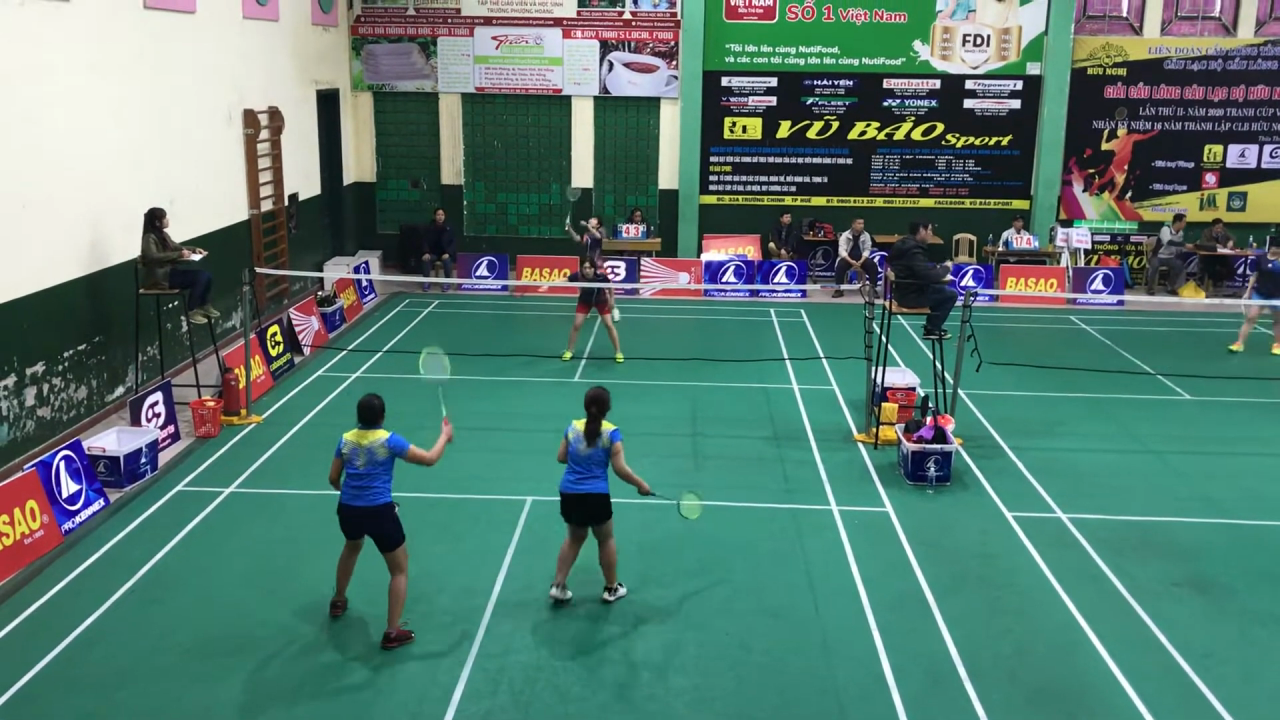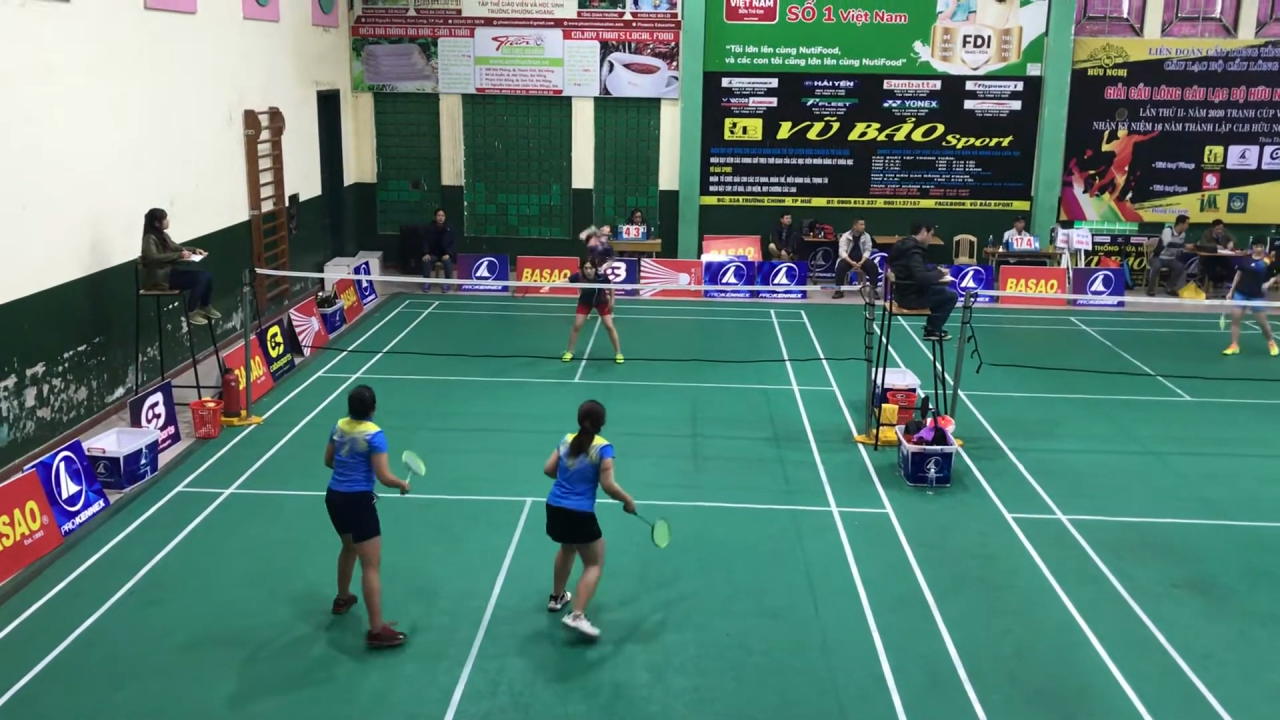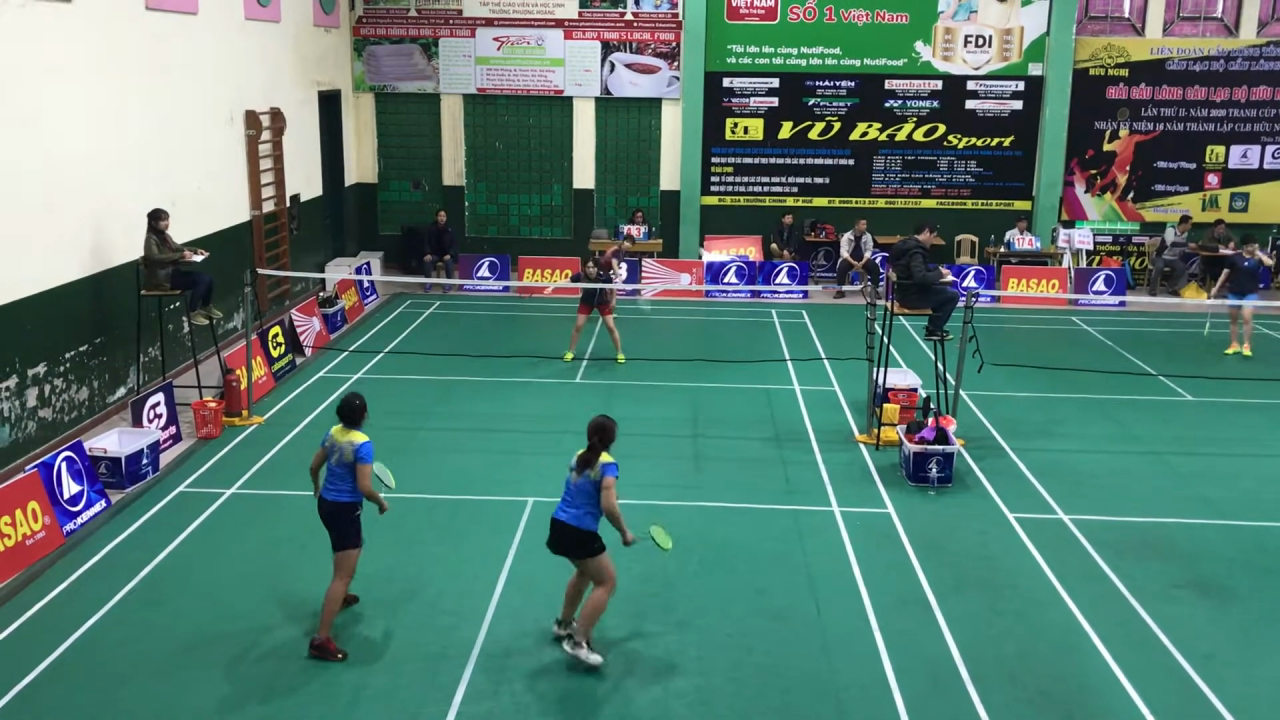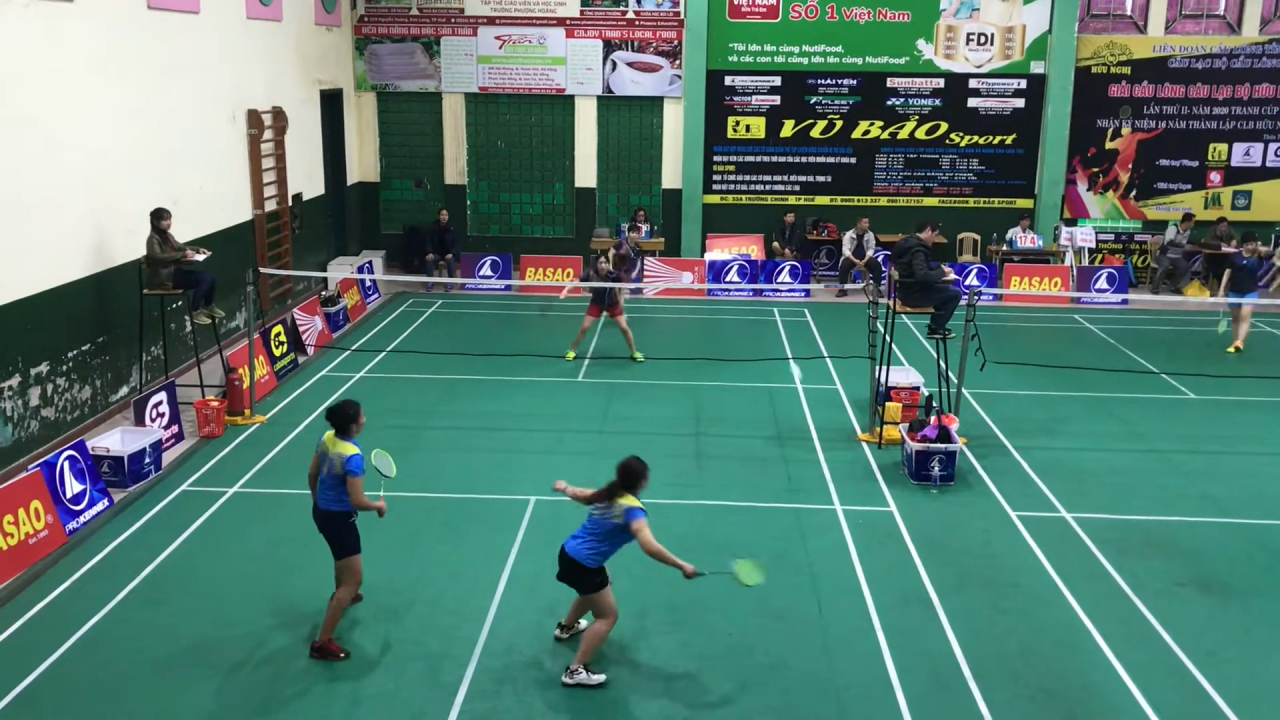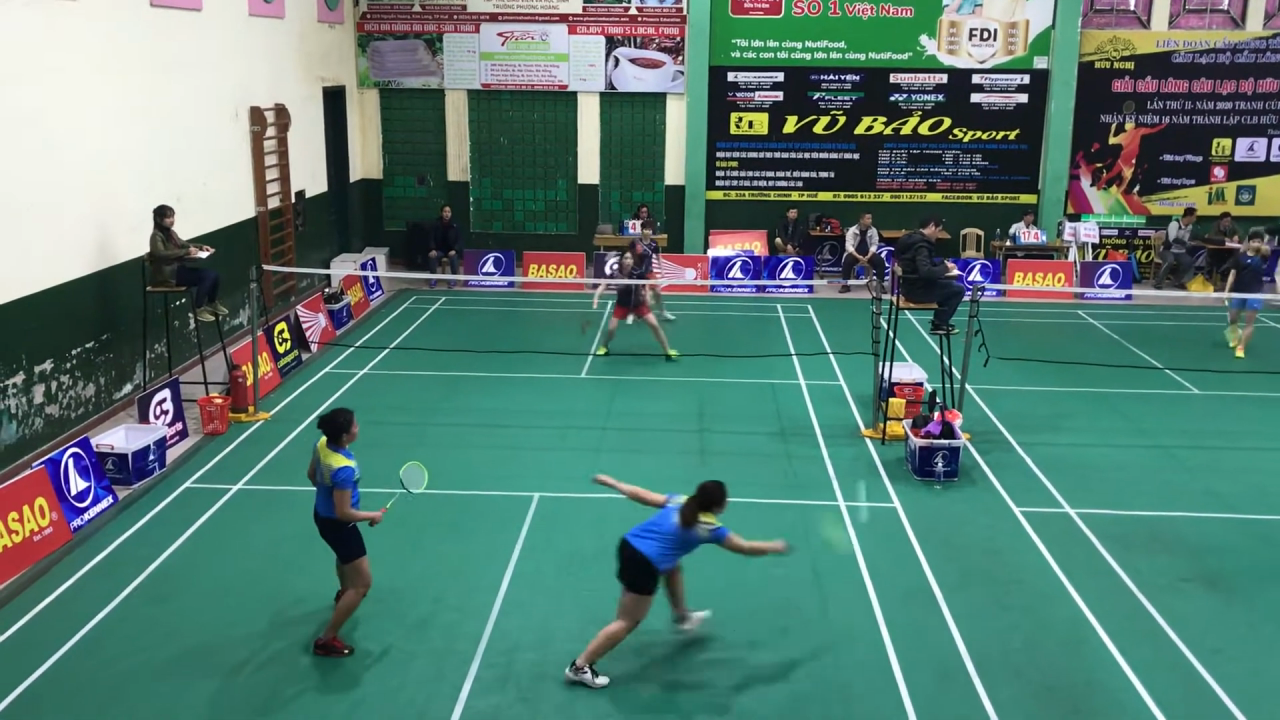
dt=0.3s
person 1, frame 1
left shoulder: (346, 440)
right shoulder: (389, 440)
left elbow: (333, 478)
right elbow: (428, 458)
right wrist: (445, 434)
left hip: (348, 510)
right hip: (379, 512)
left knee: (351, 549)
right knee: (399, 571)
left ankle: (338, 601)
right ankle: (392, 632)
person 1, frame 2
left shoulder: (339, 427)
right shoulder: (374, 435)
right elbow: (384, 477)
right wrist: (403, 485)
left hip: (334, 497)
right hip: (359, 500)
left knee: (349, 547)
right knee: (371, 566)
left ankle: (342, 598)
right ankle: (377, 629)
person 1, frame 3
left shoulder: (333, 433)
right shoulder: (363, 444)
left elbow: (314, 468)
right elbow: (365, 487)
left wrist: (318, 487)
right wrist: (381, 502)
left hip: (326, 504)
right hip: (344, 509)
left knee: (355, 546)
right knee: (342, 576)
left ankle: (340, 597)
right ankle: (320, 640)
person 1, frame 4
left shoulder: (326, 438)
right shoulder: (352, 456)
left elbow: (312, 474)
right elbow: (357, 501)
left wrist: (315, 497)
right wrist: (379, 505)
left hip: (321, 511)
right hip: (338, 518)
left knee: (347, 553)
right knee: (353, 581)
left ankle: (340, 595)
right ankle: (322, 642)
person 1, frame 5
left shoulder: (321, 445)
right shoulder: (343, 468)
left elbow: (311, 475)
right elbow: (343, 513)
right wrist: (373, 516)
left hip: (322, 515)
right hip: (337, 524)
left knee: (345, 554)
right knee: (362, 584)
left ankle: (344, 594)
right ankle: (326, 640)
person 2, frame 1
left shoulder: (573, 427)
right shoulder: (611, 432)
left elbow: (561, 458)
right elbow: (620, 469)
right wrist: (641, 484)
left hip: (569, 494)
right hip: (596, 496)
left knee: (575, 538)
right knee: (606, 539)
left ankle: (558, 586)
right ankle: (611, 588)
person 2, frame 2
left shoulder: (566, 440)
right shoulder: (603, 447)
left elbow: (548, 469)
right elbow: (608, 486)
right wrist: (627, 500)
left hip: (554, 507)
right hip: (580, 513)
left knee: (567, 549)
right knee: (594, 564)
left ankle: (556, 597)
right ankle: (576, 615)
person 2, frame 3
left shoulder: (580, 457)
right shoulder: (607, 465)
right elbow: (609, 507)
right wrist: (624, 533)
left hip: (559, 525)
right hip: (579, 530)
left knee: (585, 571)
right knee: (607, 582)
left ankle: (565, 624)
right ankle: (579, 642)
person 2, frame 4
left shoulder: (607, 494)
right shoulder: (632, 509)
left elbow: (580, 496)
right elbow: (649, 547)
left wrist: (564, 487)
right wrist: (681, 566)
left hip: (569, 553)
right hip: (583, 564)
left knee: (600, 588)
right knee: (608, 616)
left ankle: (566, 627)
right ankle: (575, 671)
person 2, frame 5
left shoulder: (678, 502)
right shoulder: (710, 527)
left elbow: (644, 496)
right elbow: (744, 548)
left wrist: (612, 483)
right wrist: (774, 547)
left hip: (630, 544)
right hip: (643, 563)
left knee: (673, 569)
right knee: (628, 620)
left ankle: (683, 617)
right ankle: (580, 667)
